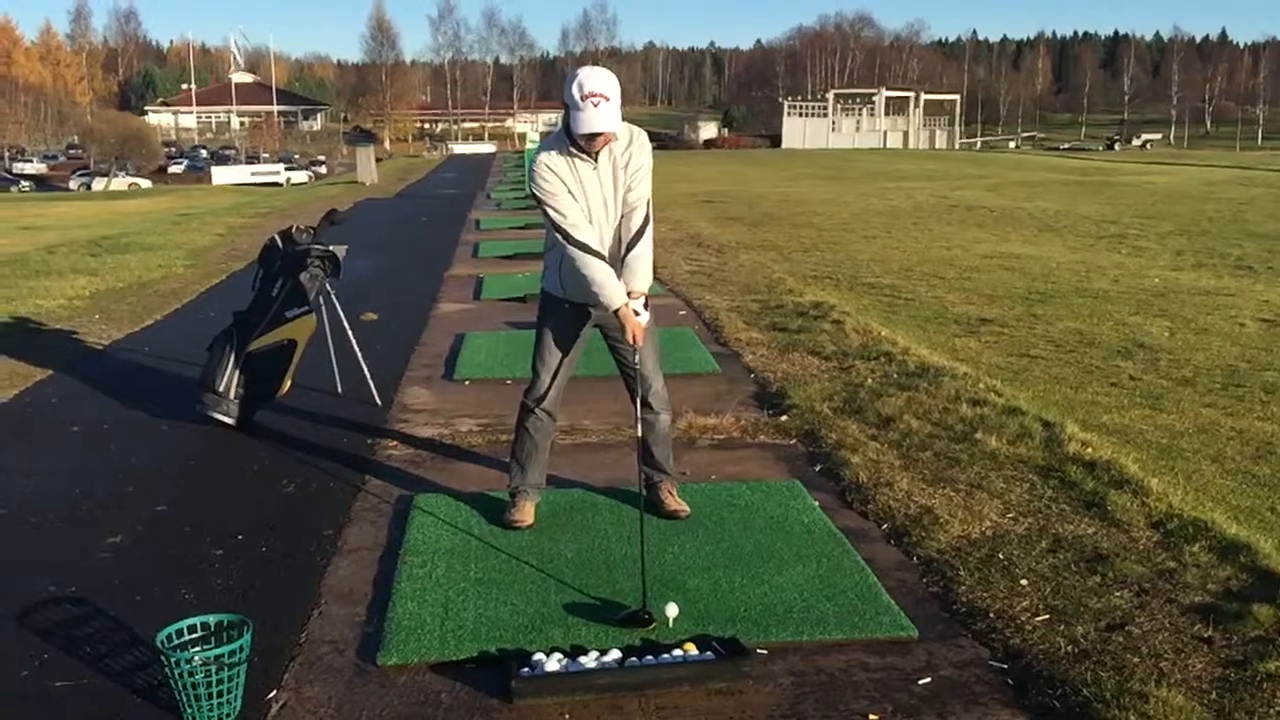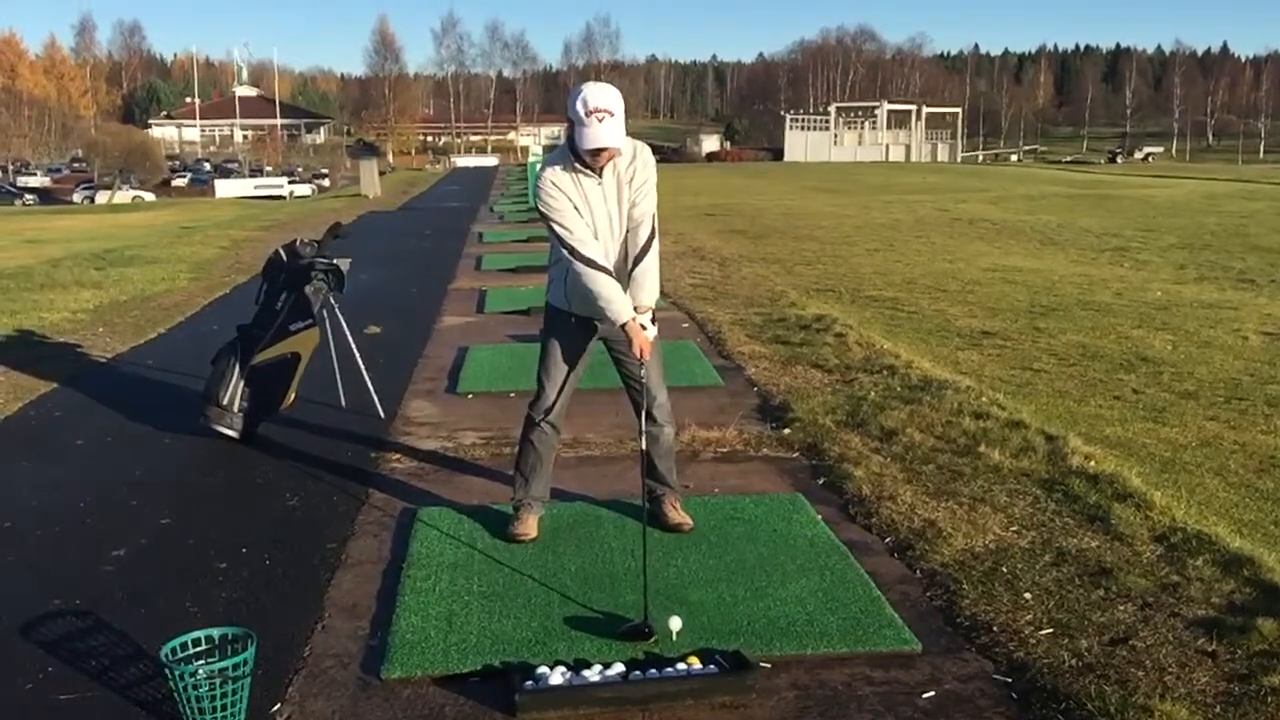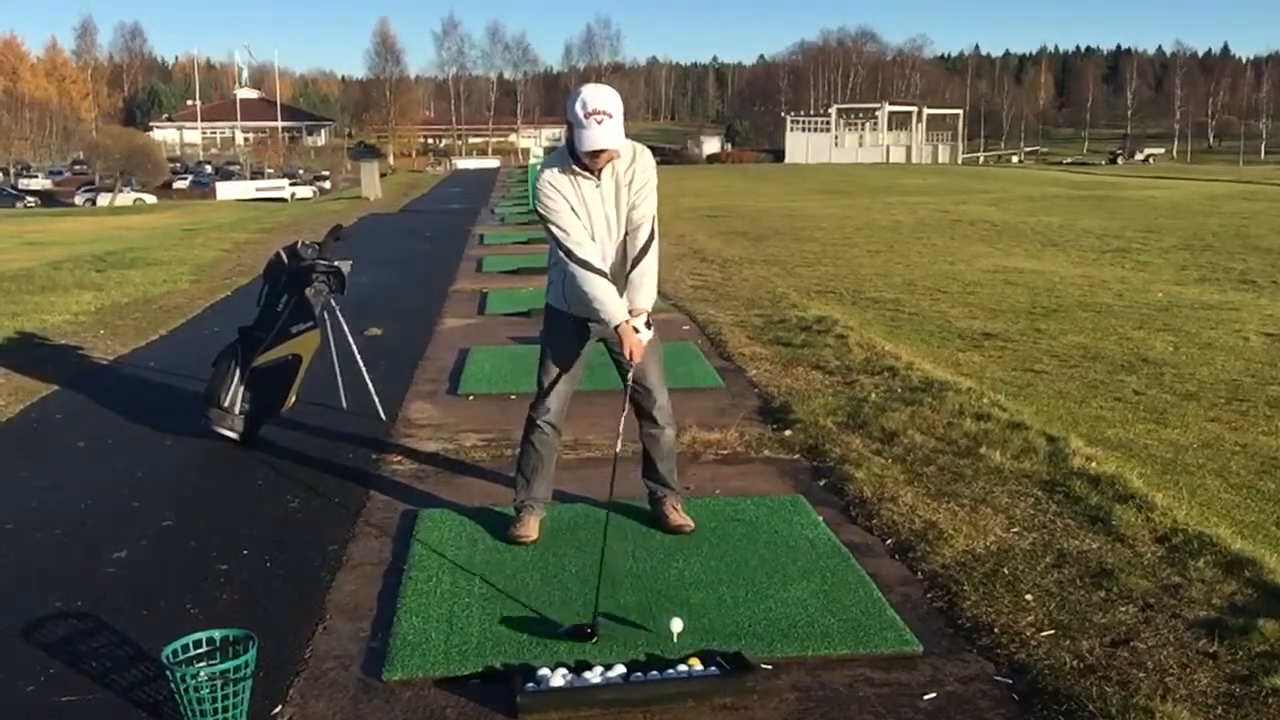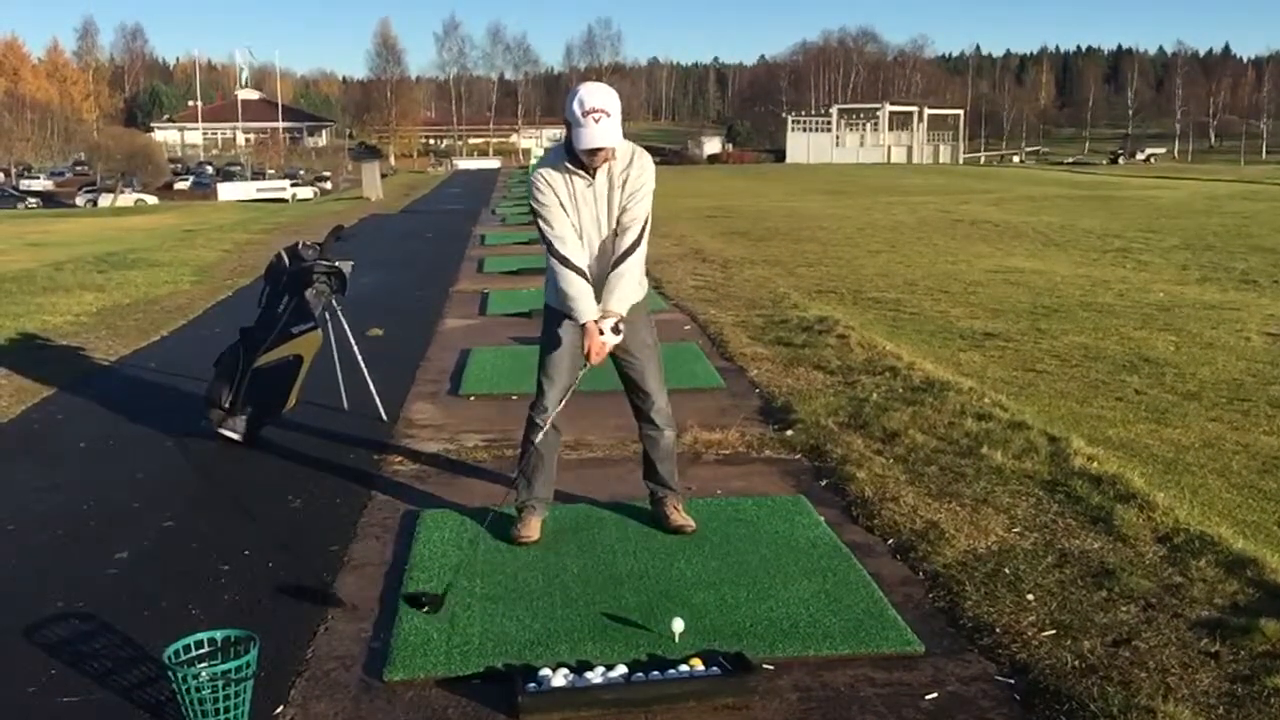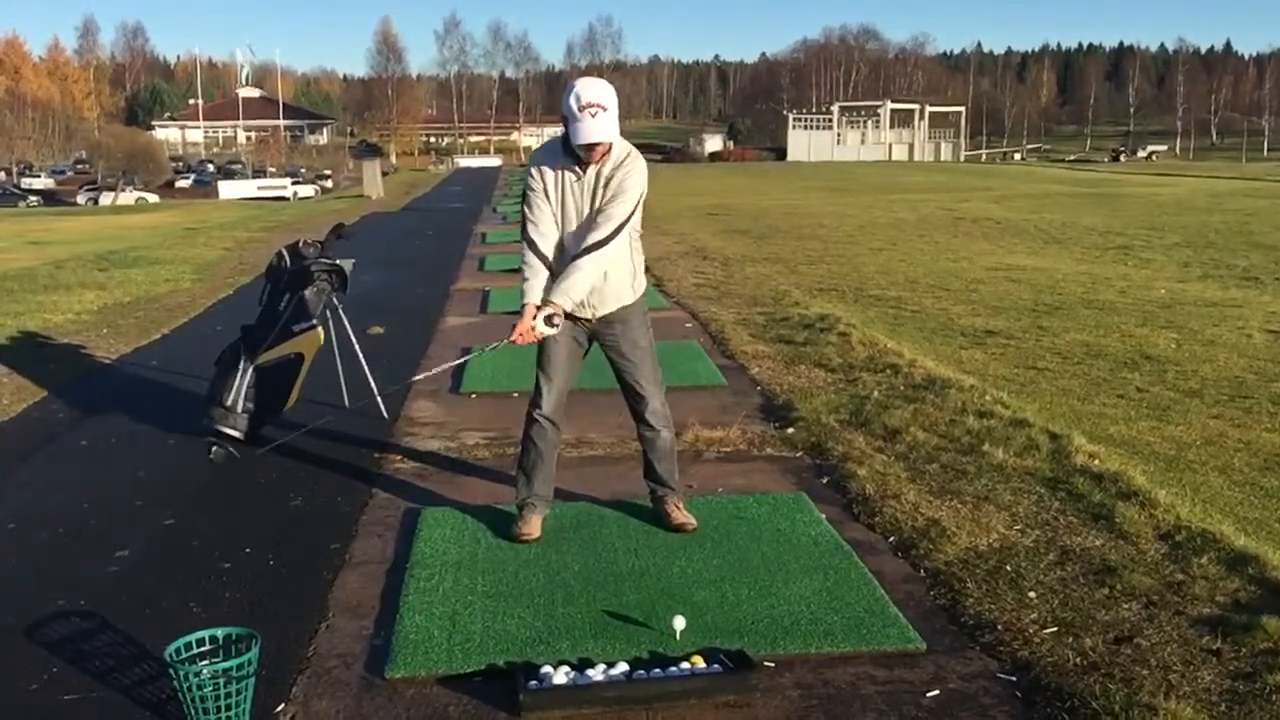
dt=1s
person 1, frame 1
left shoulder: (634, 143)
right shoulder: (547, 164)
left elbow: (637, 222)
right elbow: (578, 241)
left wrist: (635, 293)
right wrist: (617, 305)
left hip: (625, 292)
right hip: (567, 295)
left knee: (652, 391)
right knee: (541, 395)
left ankle: (660, 481)
right ankle: (524, 491)
person 1, frame 2
left shoulder: (638, 158)
right shoulder: (552, 180)
left elbow: (643, 236)
right elbow: (584, 256)
left wrist: (642, 308)
right wrist: (625, 319)
left hip: (630, 306)
right hip: (572, 308)
left knee: (656, 404)
right knee: (546, 409)
left ankle: (663, 495)
right ankle: (528, 504)
person 1, frame 3
left shoulder: (638, 161)
right shoulder: (551, 181)
left elbow: (643, 240)
right elbow: (581, 258)
left wrist: (638, 312)
right wrist: (617, 322)
left hip: (629, 307)
right hip: (571, 309)
left knee: (657, 405)
right knee: (547, 409)
left ankle: (665, 496)
right ankle: (530, 505)
person 1, frame 4
left shoulder: (637, 164)
right shoulder: (547, 176)
left elbow: (631, 245)
right elbow: (564, 255)
left wrist: (610, 313)
right wrist: (587, 321)
left hip: (626, 303)
right hip: (568, 308)
left knee: (655, 404)
right knee: (546, 408)
left ankle: (666, 496)
right ankle: (532, 505)
person 1, frame 5
left shoulder: (630, 166)
right shoulder: (543, 165)
left elbow: (600, 243)
right elbow: (538, 239)
left wrist: (552, 304)
right wrist: (531, 303)
left hip: (620, 302)
right hip: (560, 305)
left knee: (651, 403)
right knee: (545, 407)
left ankle: (666, 495)
right ankle: (532, 503)
